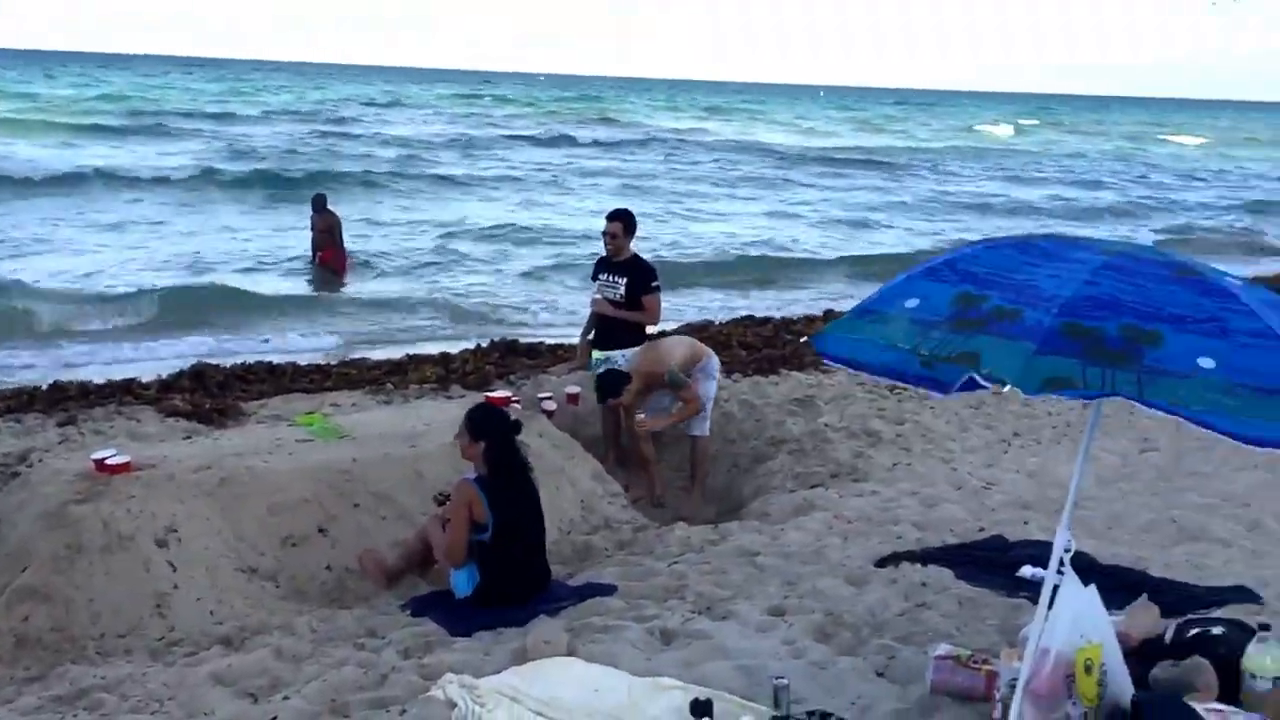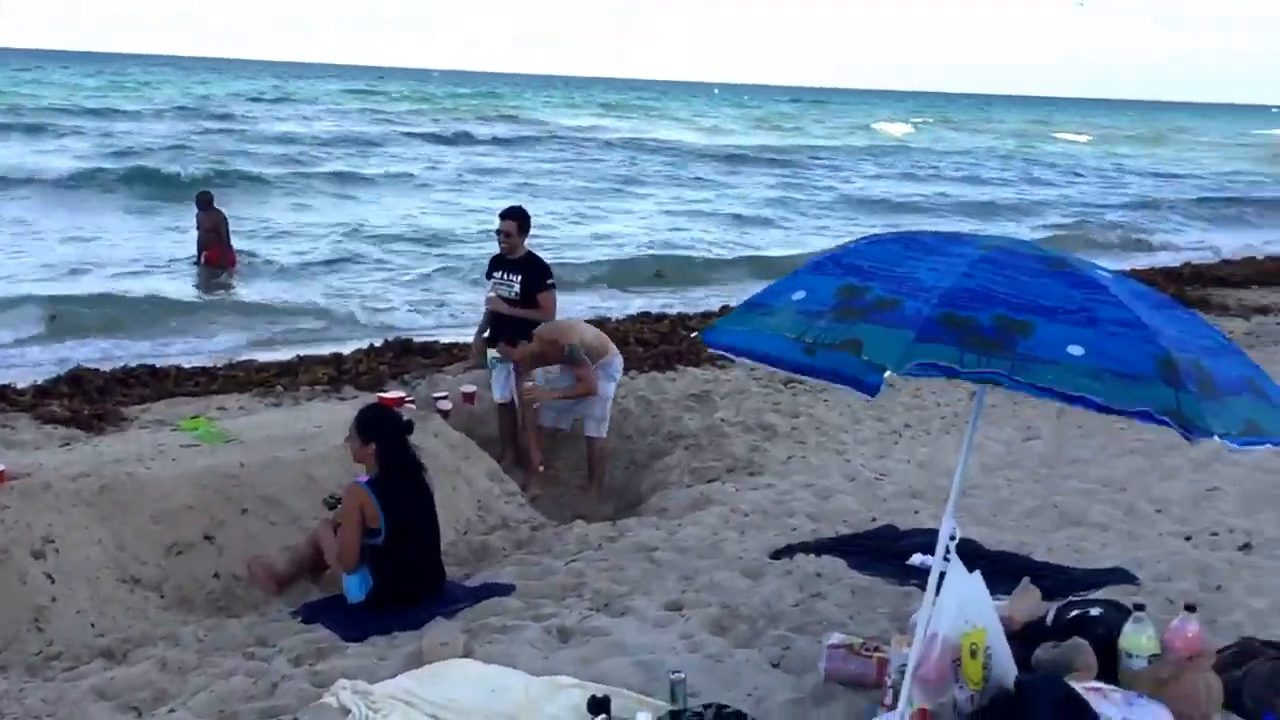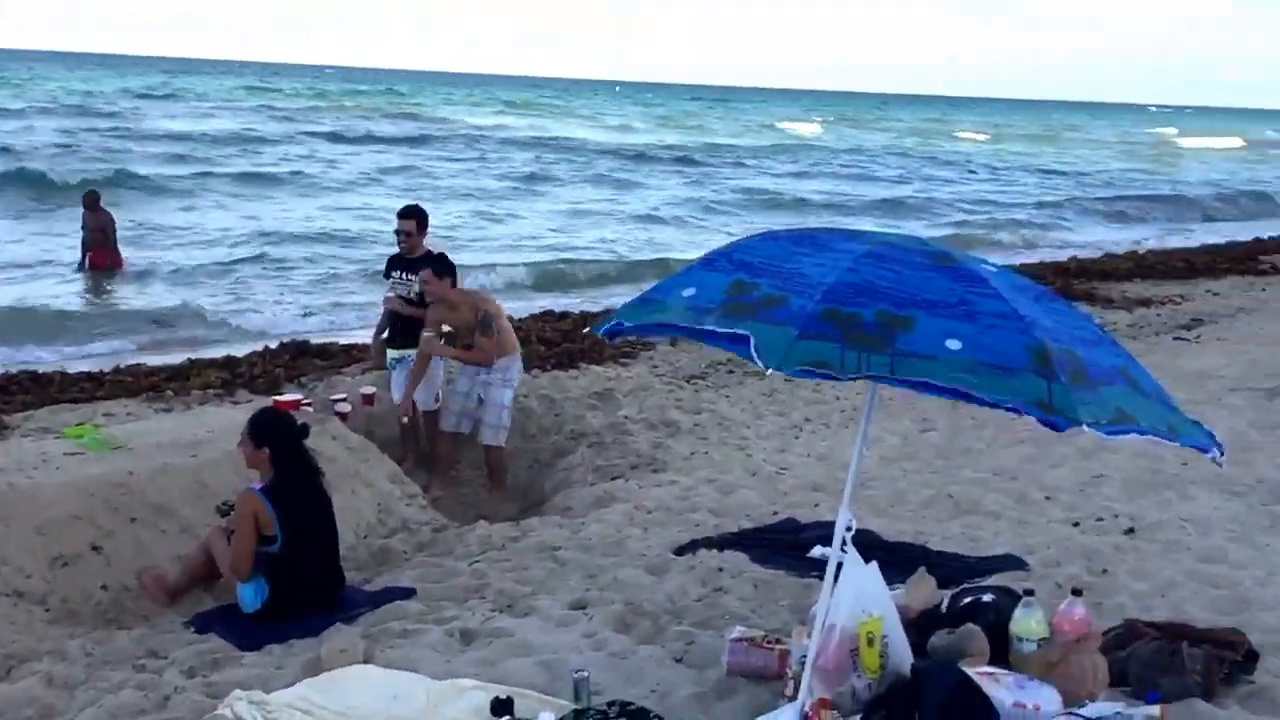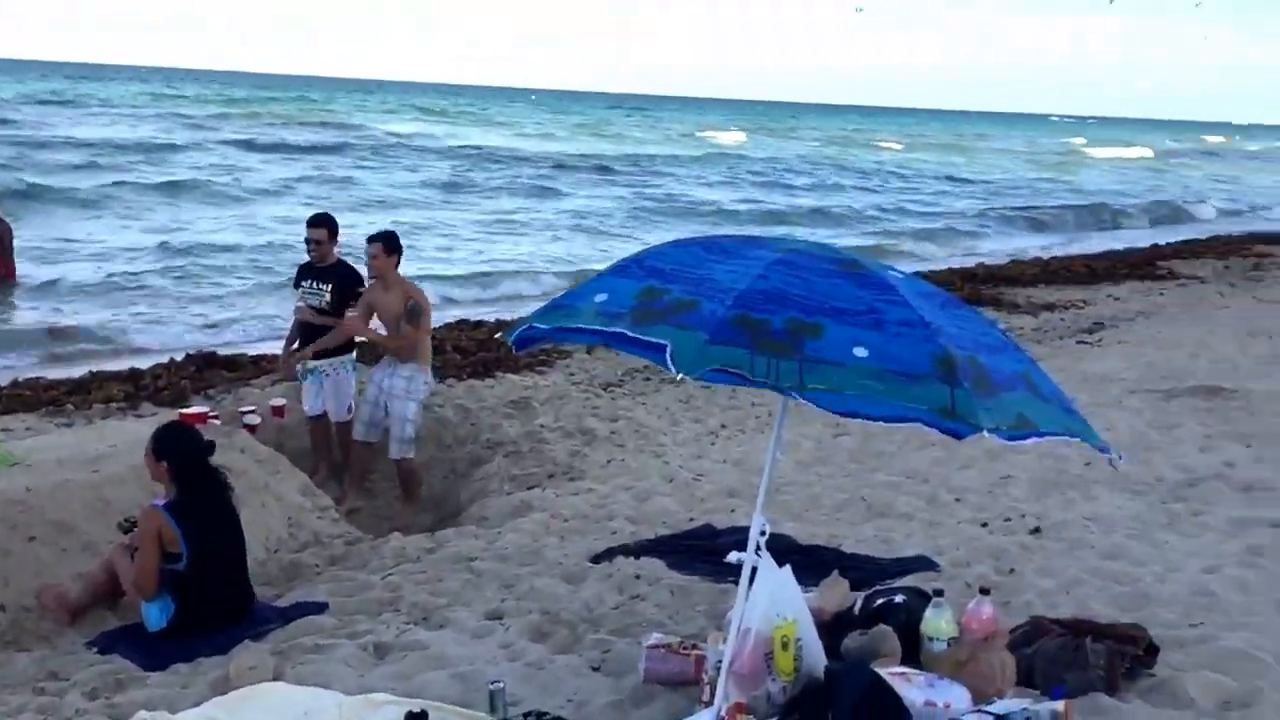
dt=0.2s
person 1, frame 1
left shoulder: (643, 270)
right shoulder: (601, 264)
left elbow: (653, 316)
left wrist: (612, 311)
right wrist: (584, 336)
left hip: (628, 350)
right hip: (601, 347)
right knee: (606, 402)
right ankle: (611, 453)
person 1, frame 2
left shoulder: (537, 268)
right shoulder: (495, 262)
left elbow: (548, 314)
left wrist: (508, 309)
right wrist: (480, 333)
left hip: (525, 347)
right hip: (498, 344)
left knee: (527, 405)
right knee: (503, 402)
left ankle: (532, 458)
right ankle: (508, 453)
person 1, frame 3
right shoulder: (393, 262)
left wrist: (407, 309)
right wrist: (378, 334)
right hip: (396, 346)
left knee: (428, 406)
right knee: (402, 403)
left ankle: (433, 459)
right ankle: (410, 455)
person 1, frame 4
left shoulder: (349, 276)
right shoulder: (303, 271)
left wrist: (317, 319)
right wrist: (288, 345)
left hip: (336, 358)
right hip: (308, 356)
left knee: (340, 417)
right knee: (314, 414)
right ankle: (322, 466)
person 2, frame 1
left shoulder: (663, 373)
right shoulder: (632, 390)
left elbow: (697, 404)
right elbow: (643, 440)
left wrist: (663, 422)
right wrist: (656, 482)
left hip: (703, 365)
right hip: (676, 364)
left knee: (698, 432)
right knee: (641, 432)
left ankle: (697, 495)
right ankle: (646, 483)
person 2, frame 2
left shoulder: (565, 344)
right shoulder: (526, 355)
left elbow: (591, 387)
right elbow: (525, 399)
left wrist: (550, 394)
right wrist: (532, 447)
left hip: (604, 365)
right hip: (569, 364)
left knee: (594, 432)
right knee: (546, 420)
left ankle: (594, 493)
person 2, frame 3
left shoulder: (481, 309)
right shoulder: (436, 311)
left elbow: (487, 358)
right elbow: (424, 354)
left wrist: (444, 350)
left hip: (503, 369)
right hip: (473, 366)
left knee: (492, 440)
right knee: (448, 428)
left ankle: (497, 496)
right ankle: (436, 486)
person 2, frame 4
left shoulder: (412, 297)
right shoulder: (372, 293)
left elbow: (407, 347)
right elbow: (349, 328)
left wrist: (367, 333)
right wrist: (313, 347)
left hip: (413, 375)
right hip: (386, 368)
left knee: (401, 452)
right knee: (361, 436)
left ankle: (411, 507)
right ankle: (351, 496)
person 3, frame 1
left shoulder: (468, 490)
right shoulder: (523, 473)
left elbow: (454, 559)
left wrist: (446, 519)
left hip: (490, 591)
left knee: (433, 526)
left ankle: (391, 570)
person 3, frame 2
left shoulder: (359, 493)
right shoulder: (416, 474)
left elbow: (347, 564)
left wrist: (340, 523)
left hip: (384, 594)
left knee: (324, 529)
left ankle: (280, 575)
person 3, frame 3
left shoulder: (252, 499)
right shoulder: (313, 478)
left elbow: (241, 572)
left wrist: (234, 528)
left hip: (281, 603)
left knee: (216, 537)
left ankle: (172, 586)
person 3, frame 4
left shoulder: (155, 516)
right shoulder: (221, 492)
left elbow: (145, 590)
left wrist: (137, 545)
left hip: (189, 621)
left knee: (118, 553)
left ankle: (73, 603)
